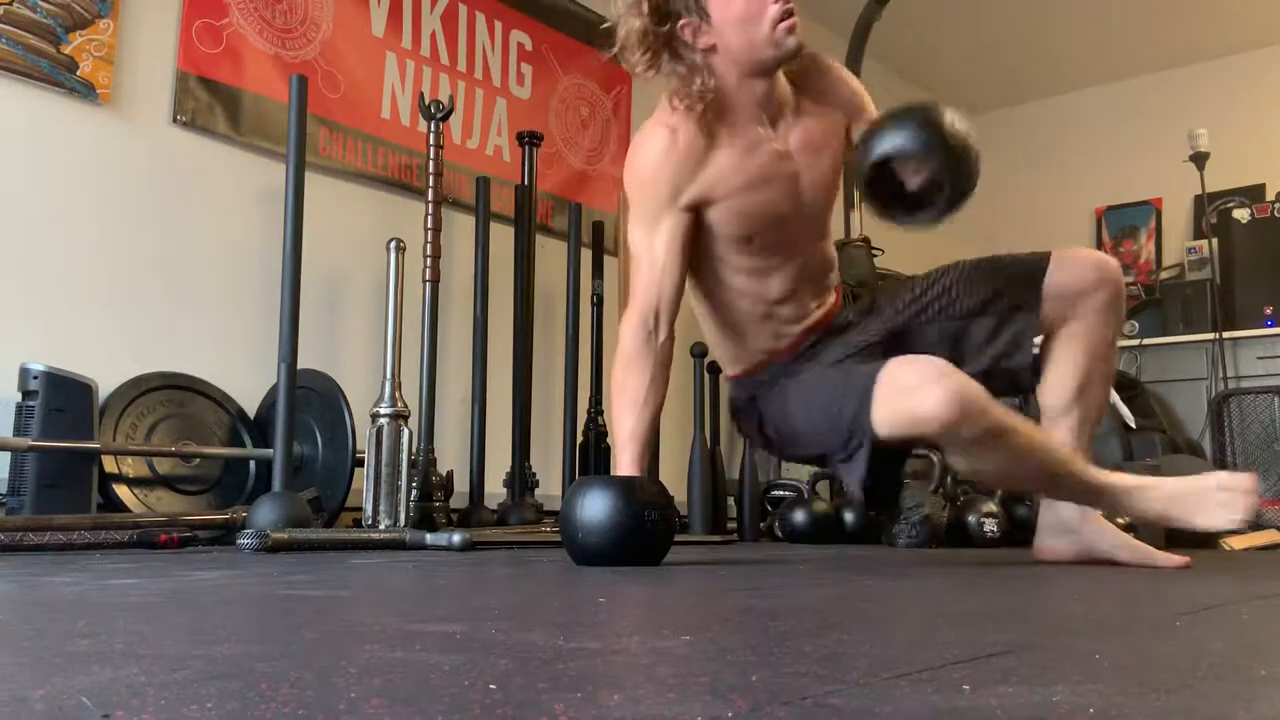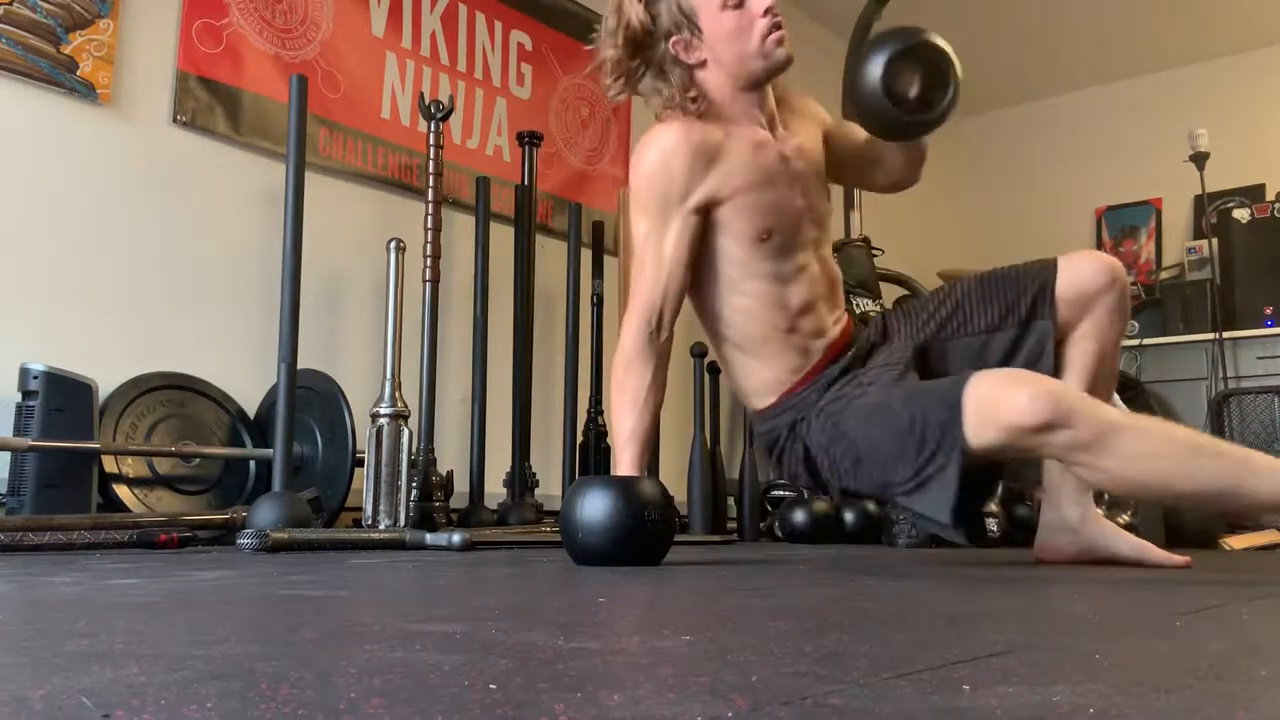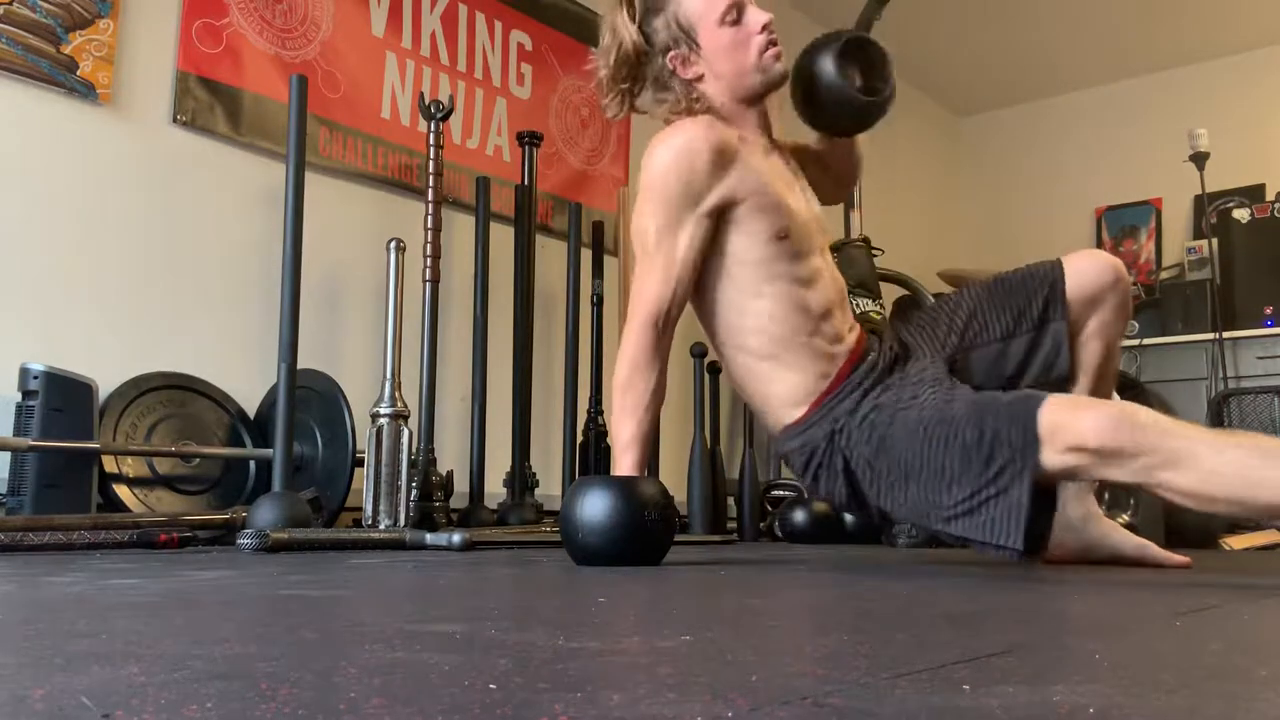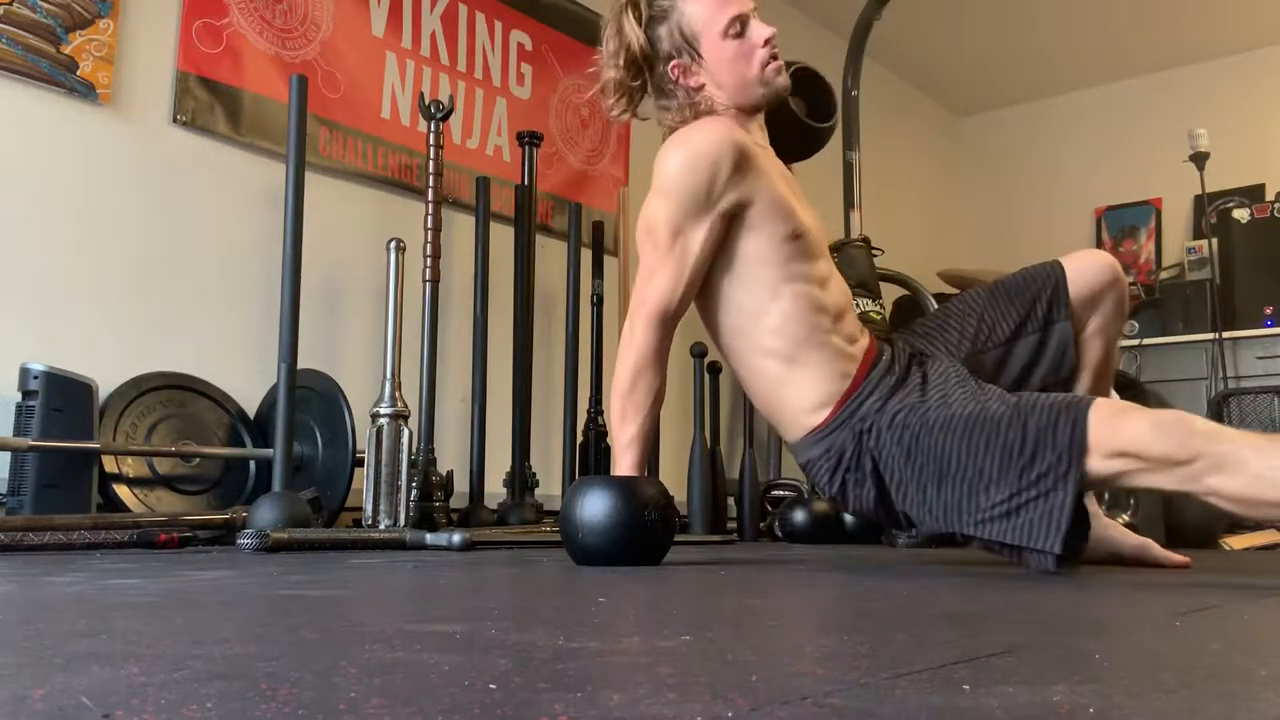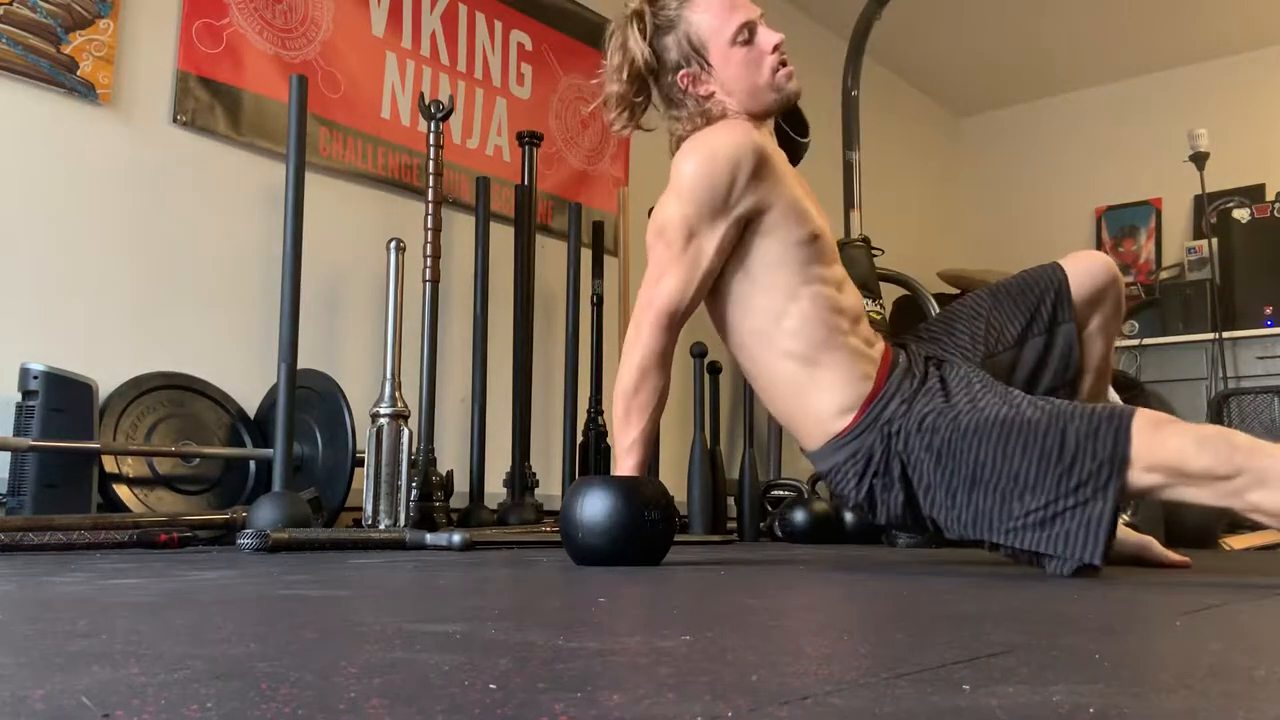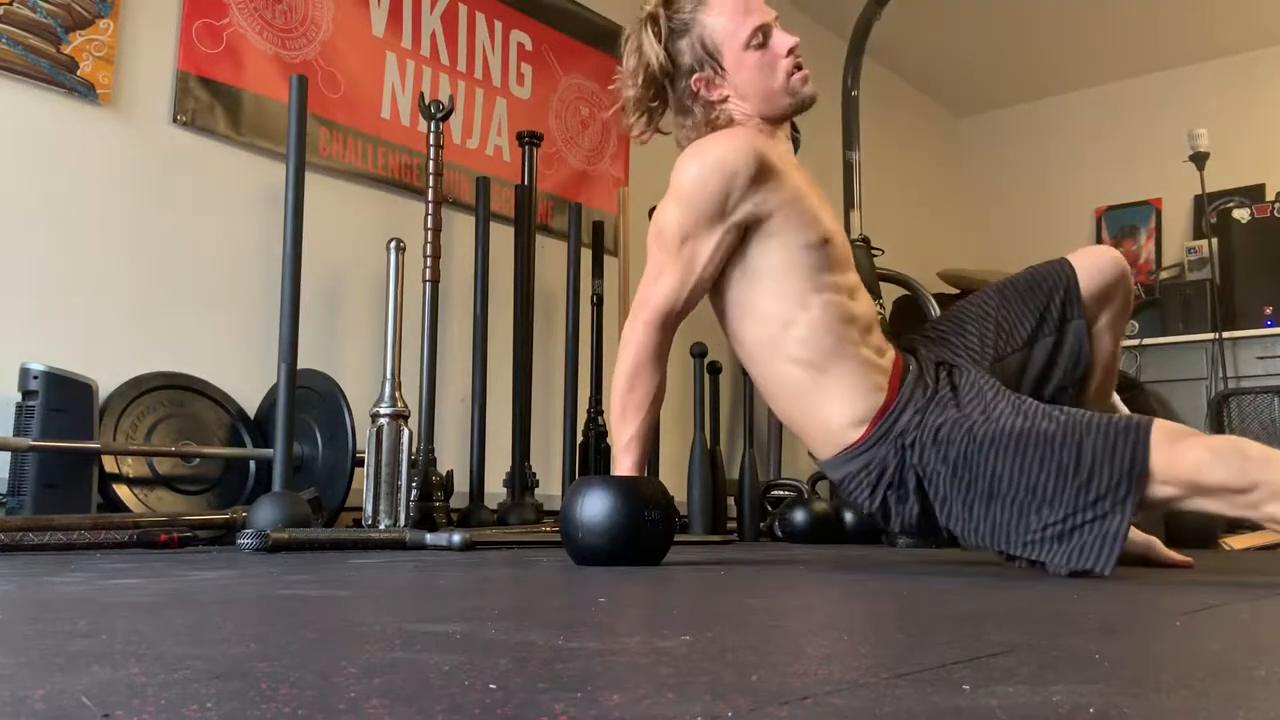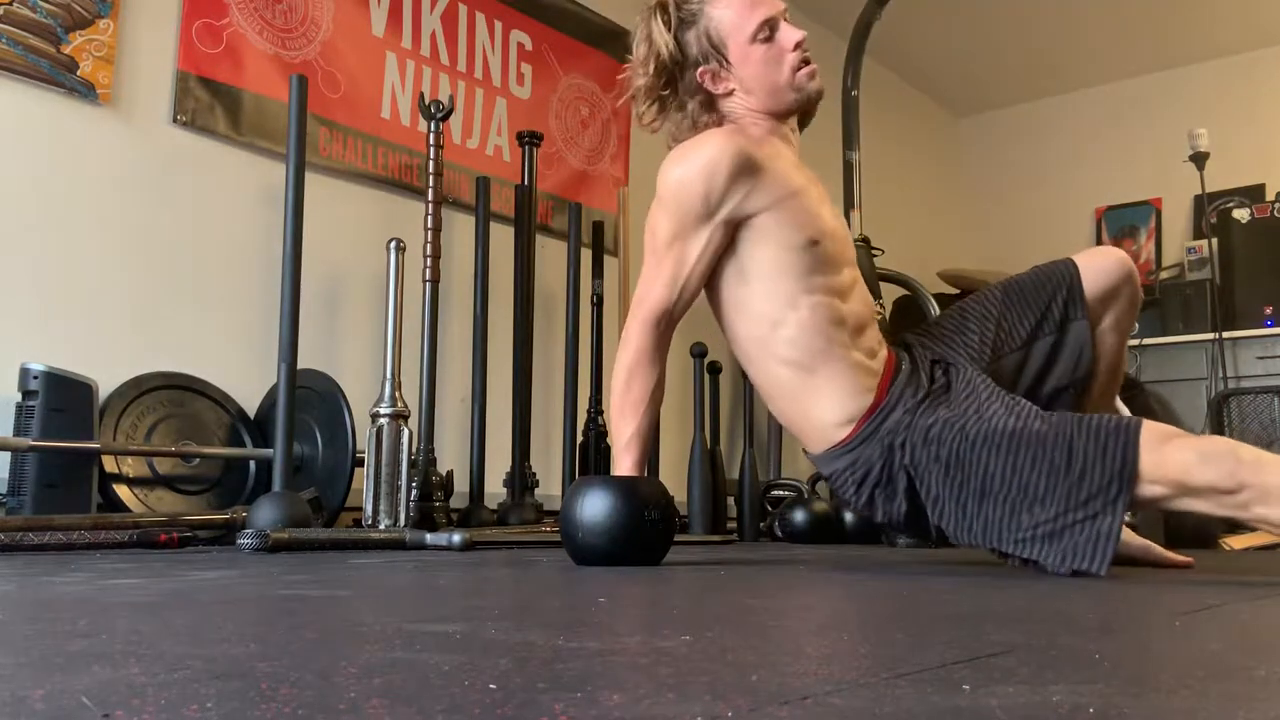
dt=0.2s
person 1, frame 1
left shoulder: (817, 84)
right shoulder: (674, 145)
left elbow: (923, 177)
right elbow: (648, 324)
left hip: (851, 328)
right hip: (781, 389)
left knee: (1091, 278)
right knee: (937, 395)
left ankle: (1066, 518)
right ankle: (1113, 492)
person 1, frame 2
left shoulder: (787, 114)
right shoulder: (679, 150)
left elbow: (893, 171)
right elbow: (646, 325)
left hip: (871, 351)
right hip: (820, 417)
left knee: (1096, 279)
right knee: (1027, 407)
left ankle: (1067, 517)
person 1, frame 3
left shoulder: (756, 140)
right shoulder: (691, 149)
left elbow: (837, 183)
right elbow: (648, 323)
left hip: (886, 363)
right hip: (851, 430)
left knee: (1099, 279)
right knee: (1101, 431)
left ankle: (1071, 518)
person 1, frame 4
left shoulder: (742, 152)
right shoulder: (705, 147)
right elbow: (651, 318)
right wrist: (625, 486)
left hip: (895, 370)
right hip: (871, 436)
left knee: (1095, 277)
right knee: (1150, 441)
left ankle: (1074, 517)
person 1, frame 5
left shoulder: (743, 160)
right shoulder: (723, 151)
right elbow: (656, 319)
right wrist: (627, 488)
left hip: (906, 375)
right hip: (893, 440)
left knee: (1094, 277)
right knee: (1195, 457)
left ankle: (1080, 516)
person 1, frame 6
left shoulder: (761, 158)
right shoulder: (726, 161)
right elbow: (650, 320)
right wrist: (626, 485)
left hip: (917, 378)
right hip: (904, 446)
left knee: (1103, 272)
right knee: (1210, 468)
left ankle: (1085, 512)
person 1, frame 7
left shoulder: (774, 141)
right shoulder: (715, 160)
right elbow: (651, 319)
left wrist: (791, 95)
right wrist: (627, 485)
left hip: (913, 373)
right hip: (896, 441)
left knee: (1110, 272)
right knee: (1199, 468)
left ankle: (1081, 515)
